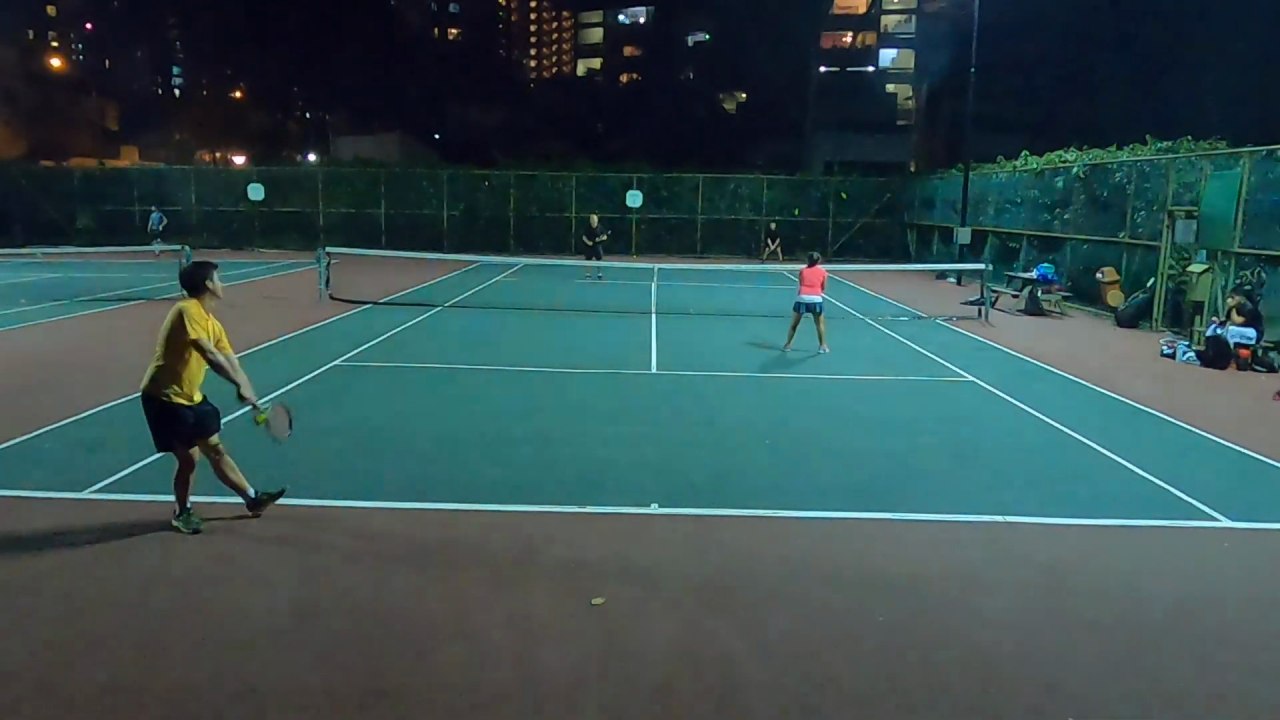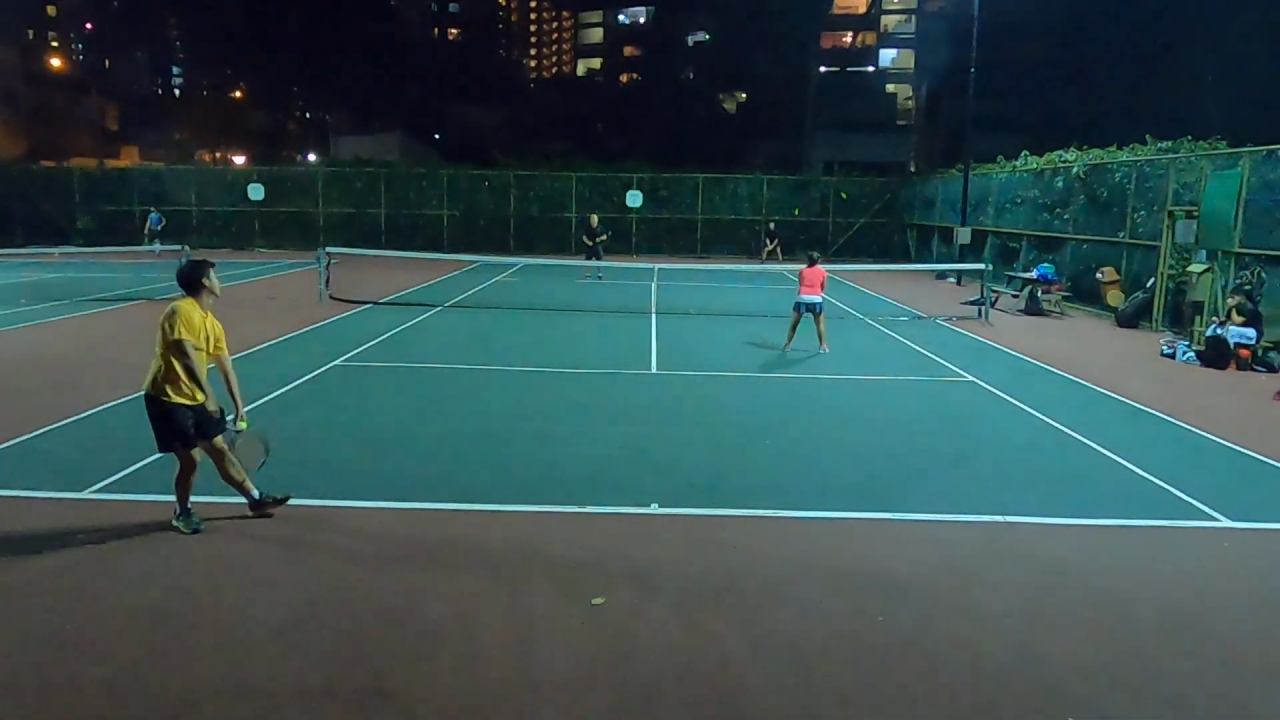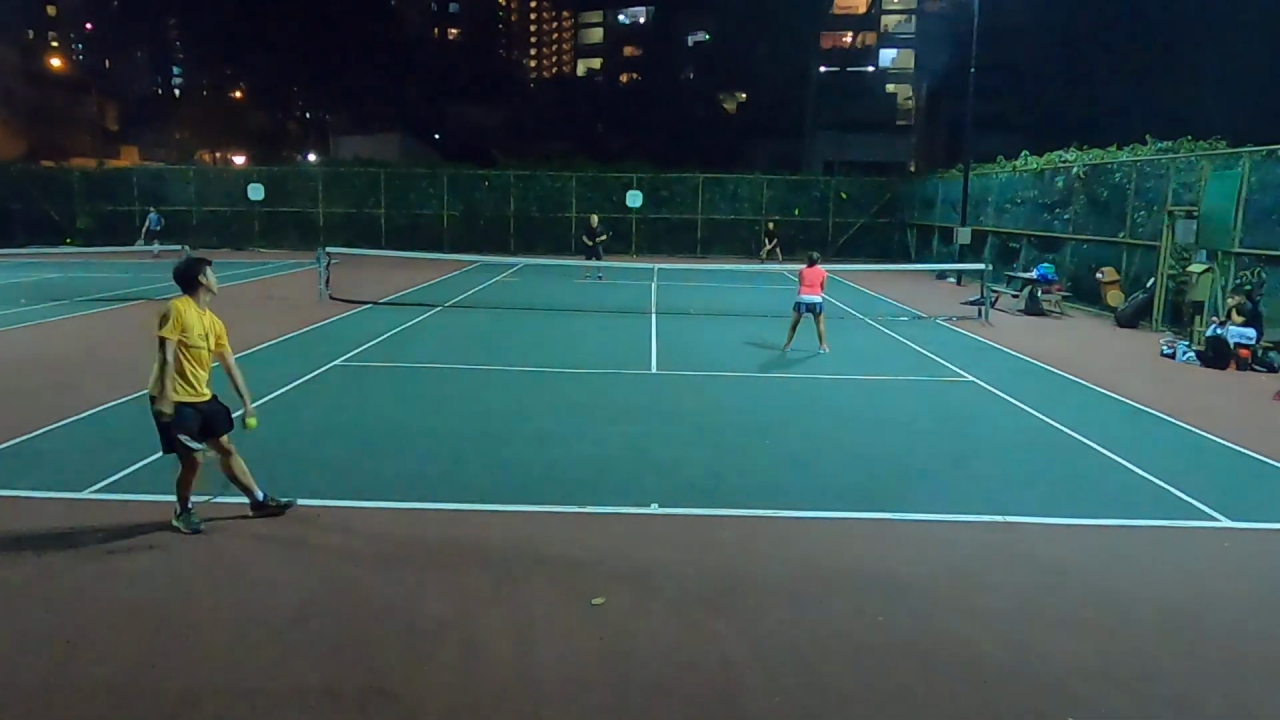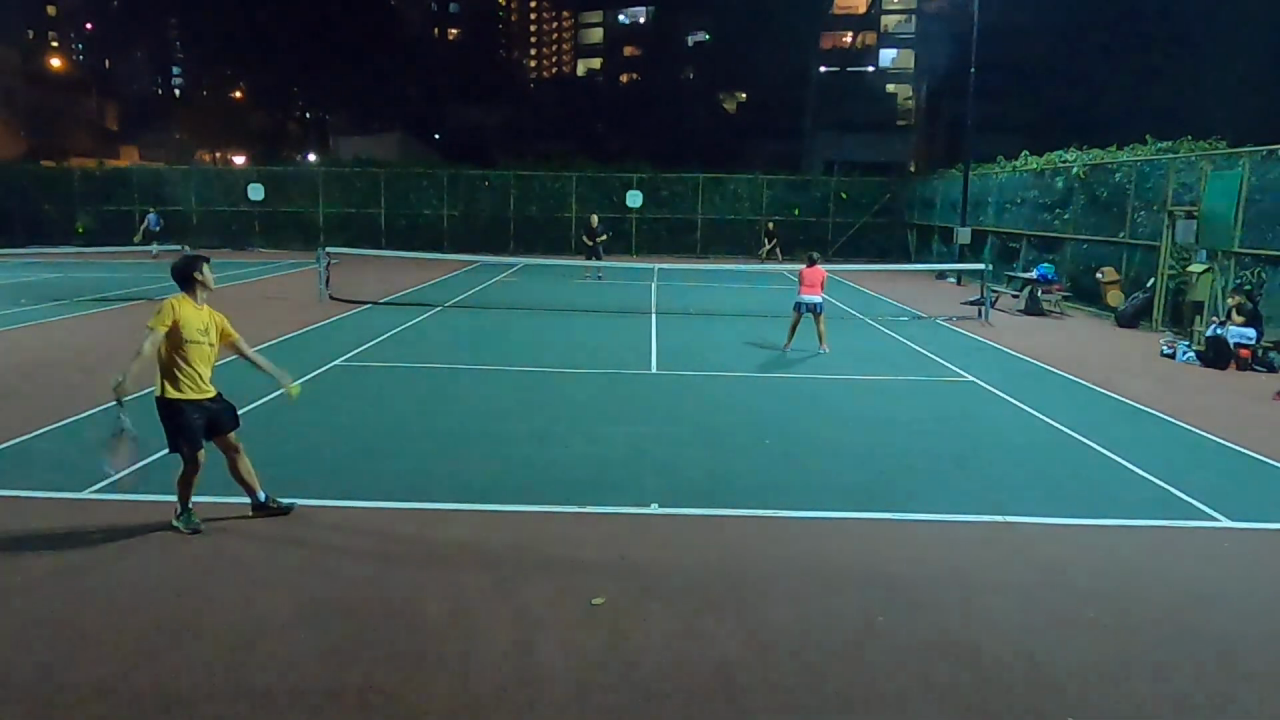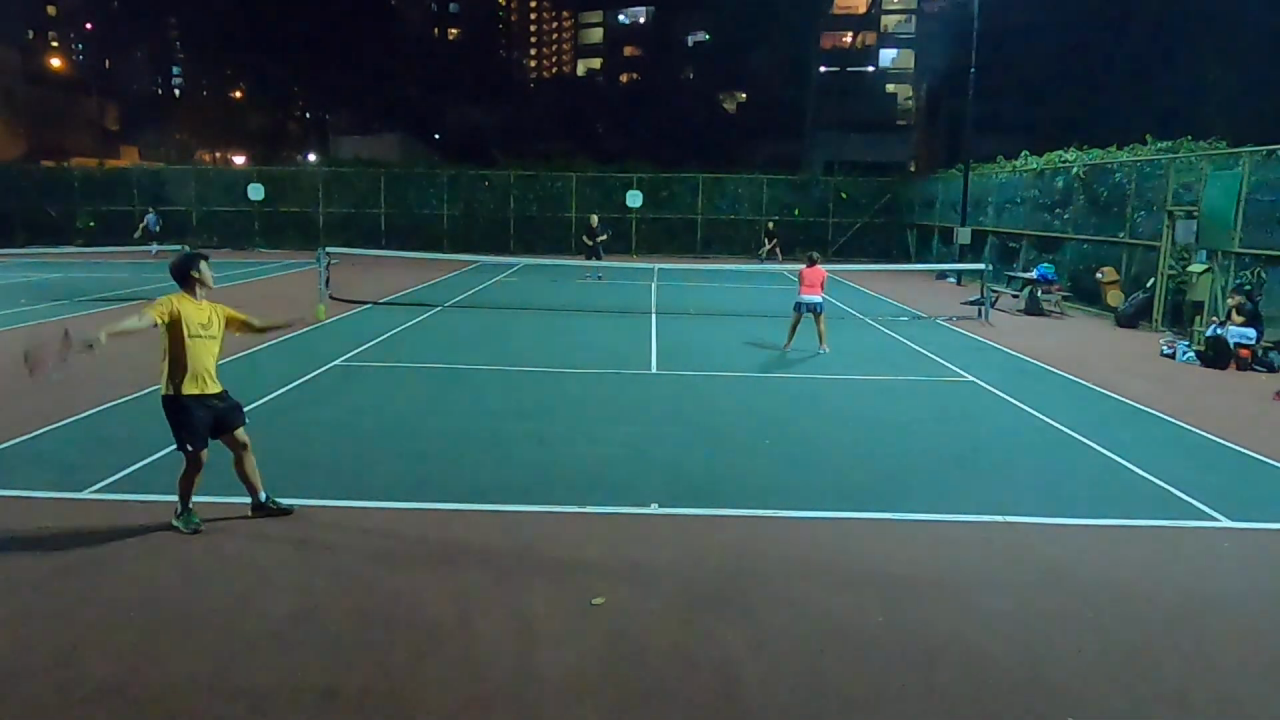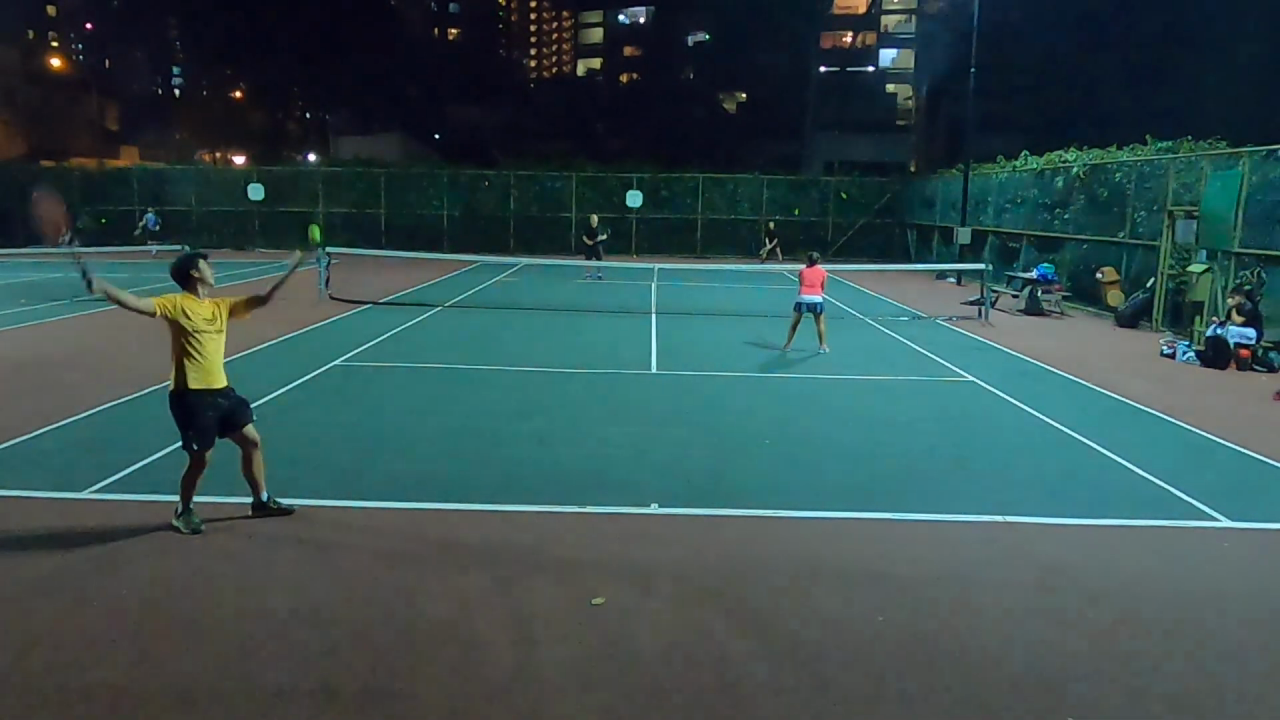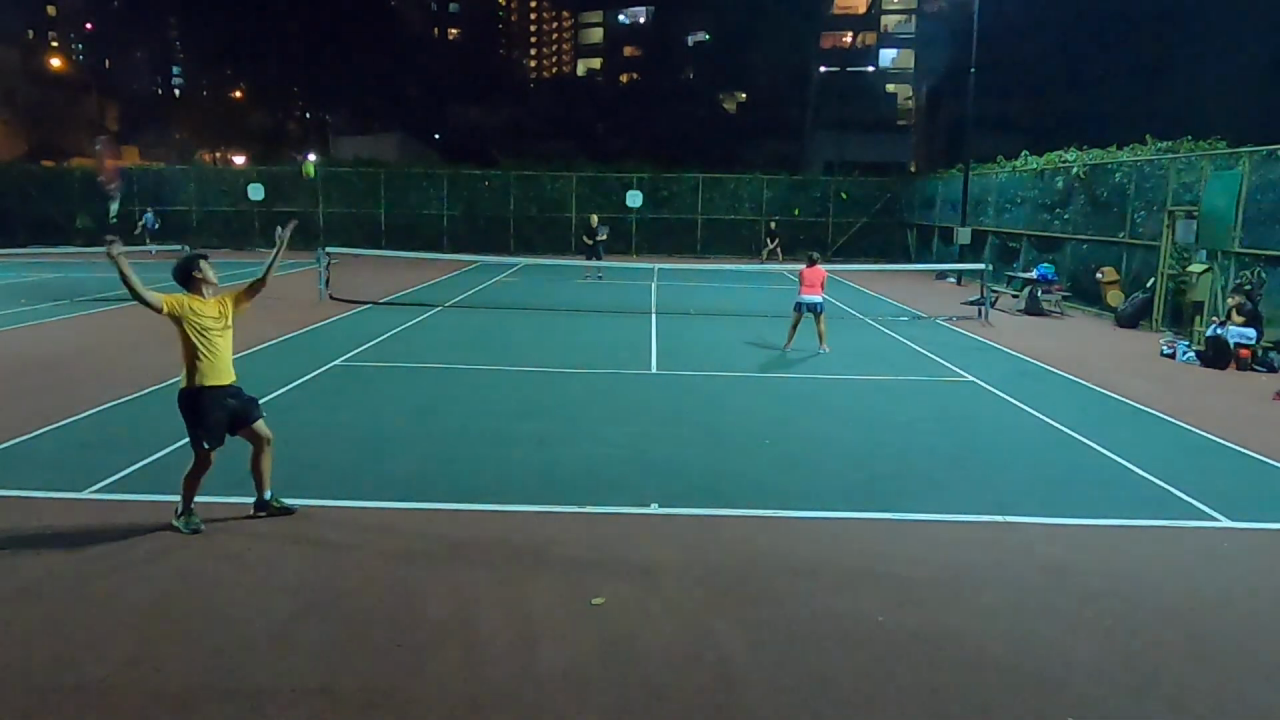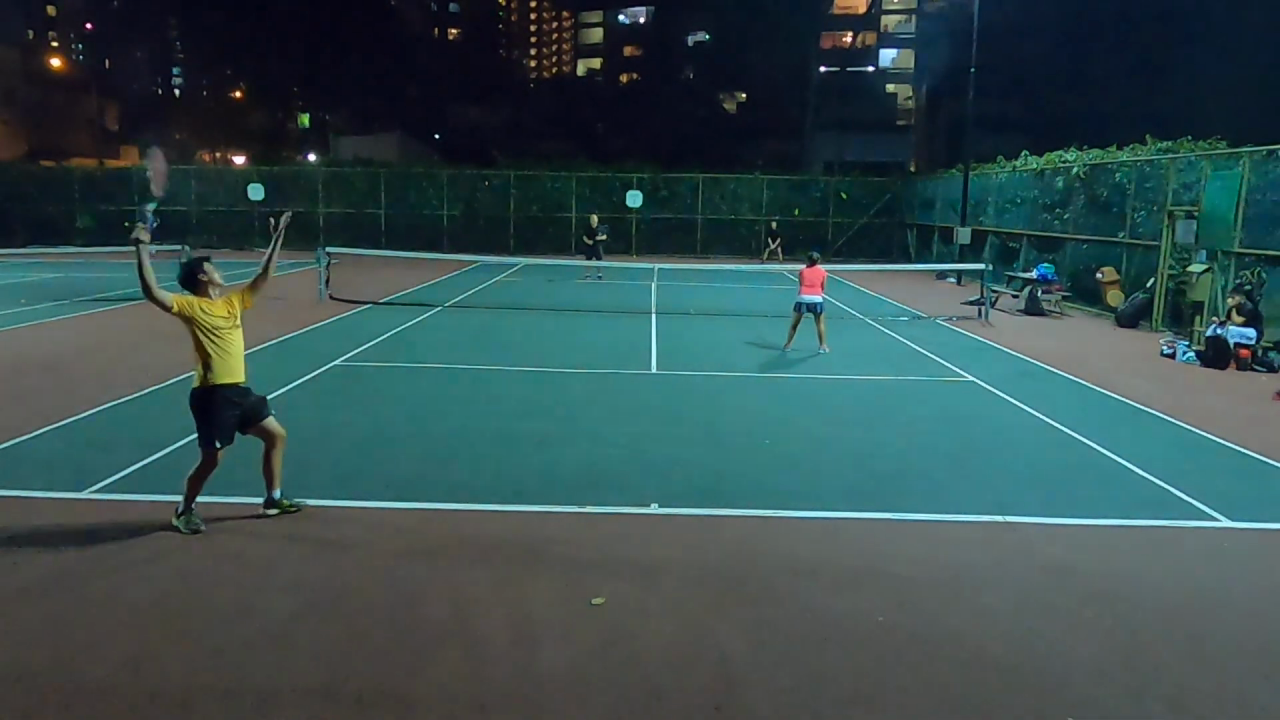
dt=0.1s
person 1, frame 1
left shoulder: (213, 324)
right shoulder: (185, 311)
left elbow: (230, 361)
right elbow: (210, 356)
left wrist: (247, 393)
right wrist: (242, 387)
left hip: (192, 398)
right hip: (163, 399)
left knee: (216, 449)
right knee: (189, 458)
left ankle: (253, 498)
right ankle: (182, 512)
person 1, frame 2
left shoulder: (213, 324)
right shoulder: (180, 311)
left elbow: (226, 366)
right elbow: (188, 358)
left wrist: (239, 405)
right wrist: (209, 395)
left hip: (196, 399)
right hip: (167, 400)
left knee: (221, 450)
right knee: (190, 459)
left ankle: (257, 499)
right ankle: (182, 512)
person 1, frame 3
left shoulder: (213, 321)
right shoulder: (176, 310)
left elbow: (228, 362)
right elbow: (166, 355)
left wrist: (246, 401)
right wrist: (164, 396)
left hip: (204, 398)
right hip: (175, 401)
left knee: (226, 450)
right knee: (192, 460)
left ankle: (260, 500)
right ankle: (183, 512)
person 1, frame 4
left shoulder: (214, 317)
right shoulder: (173, 307)
left elbow: (245, 350)
right elbow: (149, 343)
left wrist: (277, 374)
right wrist: (127, 374)
left hip: (207, 396)
right hip: (175, 399)
left knee: (234, 447)
right knee: (194, 460)
left ankle: (260, 501)
right ankle: (183, 512)
person 1, frame 5
left shoulder: (218, 311)
right shoulder: (174, 305)
left elbow: (257, 326)
right elbow: (141, 321)
left wrist: (290, 322)
right wrist: (107, 332)
left hip: (214, 393)
right hip: (183, 397)
left knee: (242, 444)
right knee: (197, 459)
left ankle: (260, 501)
right ankle: (183, 512)
person 1, frame 6
left shoulder: (222, 306)
right shoulder: (175, 304)
left elbow: (262, 300)
right elbow: (136, 304)
left wrist: (289, 272)
right wrist: (104, 289)
left hip: (221, 390)
right hip: (190, 395)
left knee: (252, 441)
right knee: (200, 459)
left ankle: (261, 501)
right ankle: (184, 512)
person 1, frame 7
left shoulder: (226, 303)
right shoulder: (181, 305)
left elbow: (260, 283)
right elbow: (140, 293)
left wrist: (280, 248)
right wrist: (120, 261)
left hip: (229, 391)
right hip: (200, 394)
left knee: (264, 438)
right knee: (204, 459)
left ankle: (264, 500)
right ankle: (184, 511)
person 1, frame 8
left shoulder: (234, 302)
right shoulder: (191, 307)
left elbow: (264, 275)
right elbow: (152, 292)
left wrist: (278, 238)
right wrist: (143, 249)
left hip: (239, 390)
right hip: (213, 394)
left knee: (276, 435)
right knee: (212, 458)
left ankle: (274, 499)
right ankle: (184, 511)
